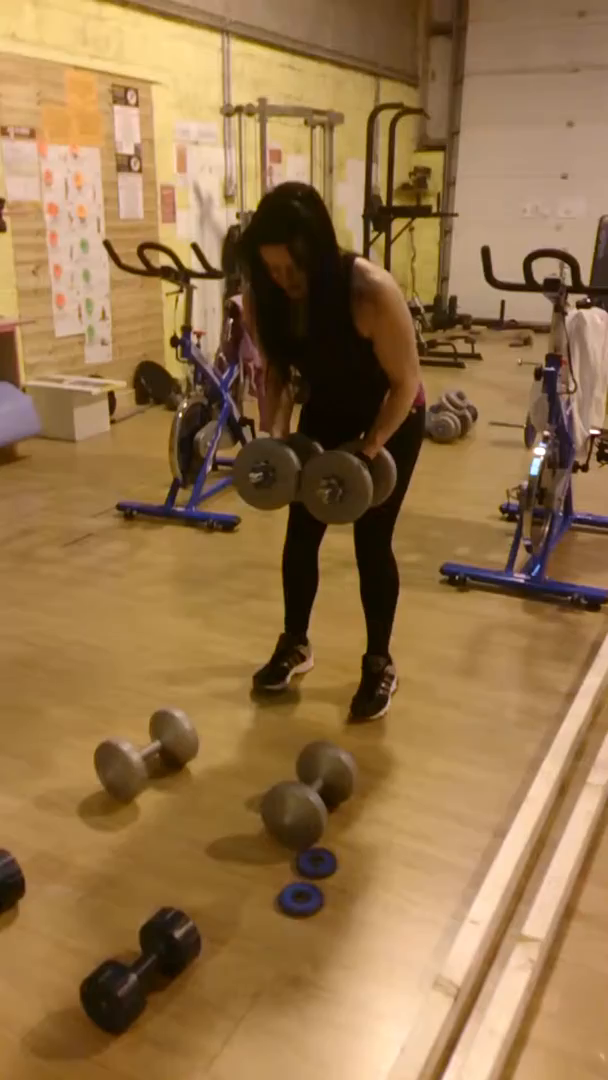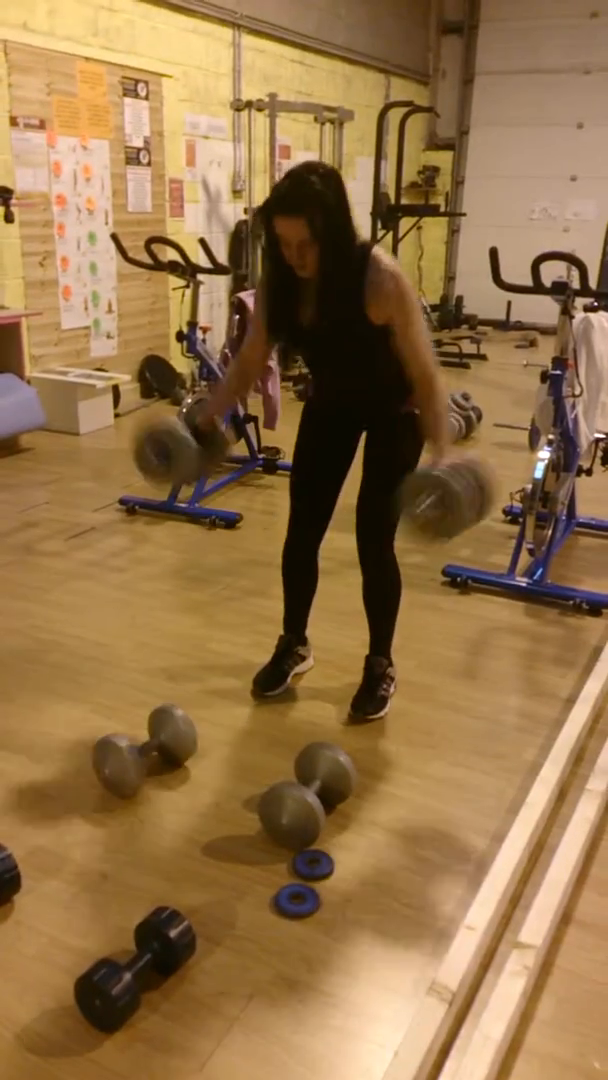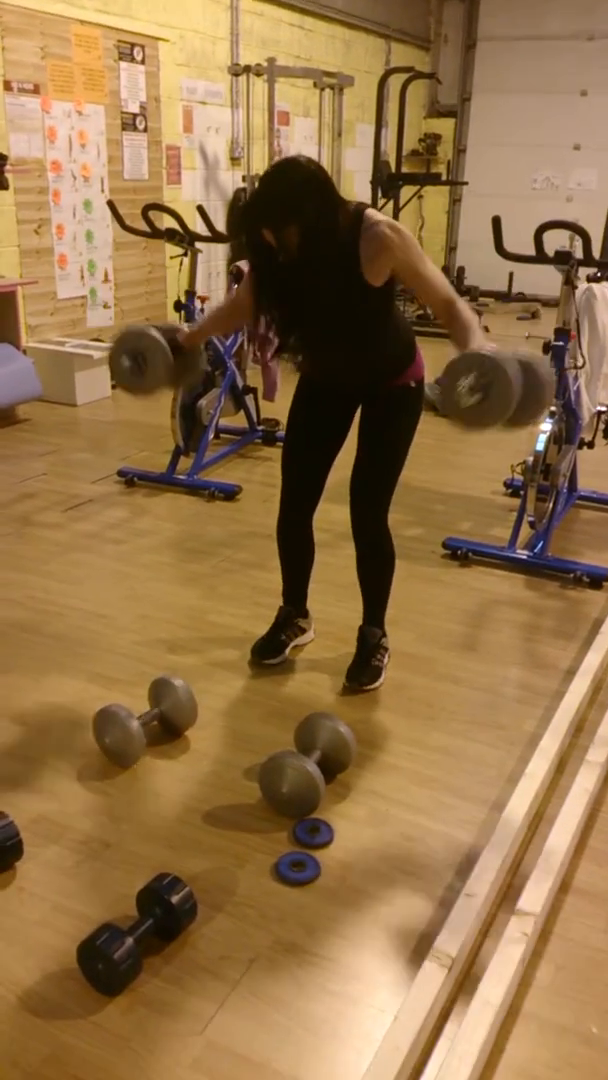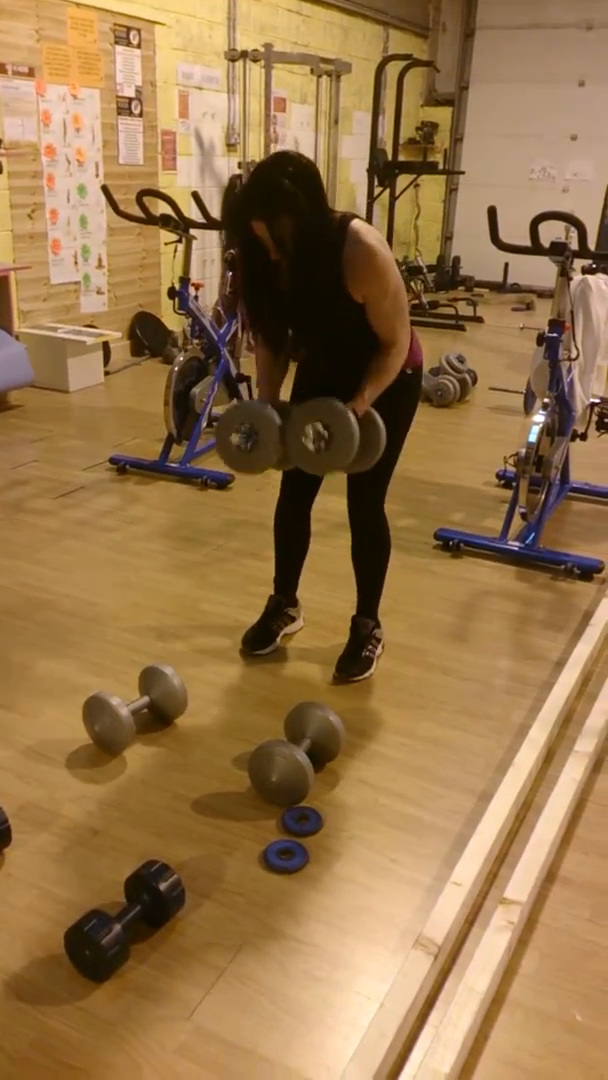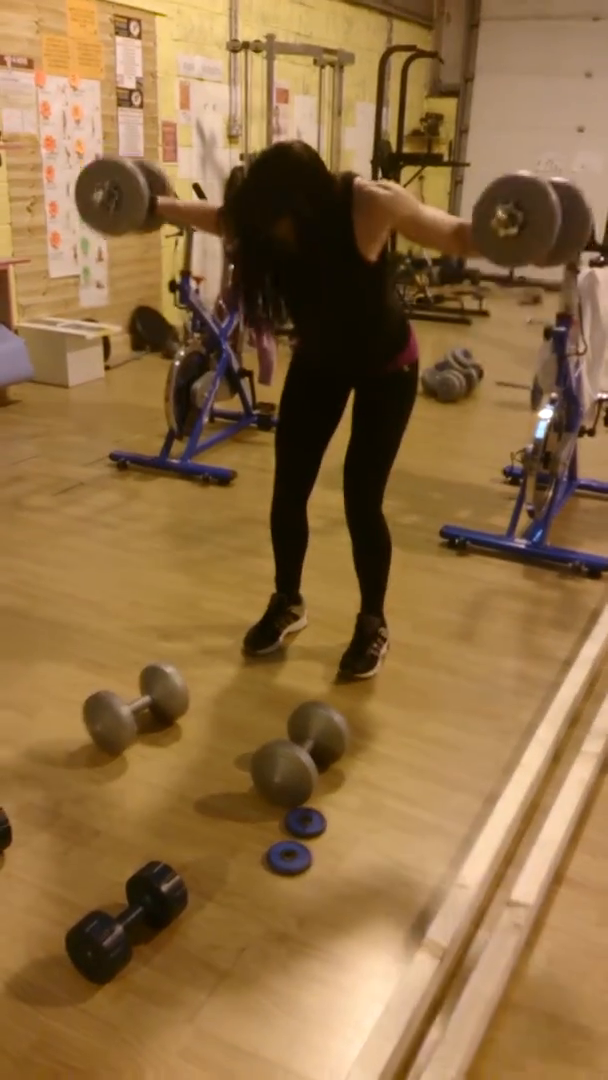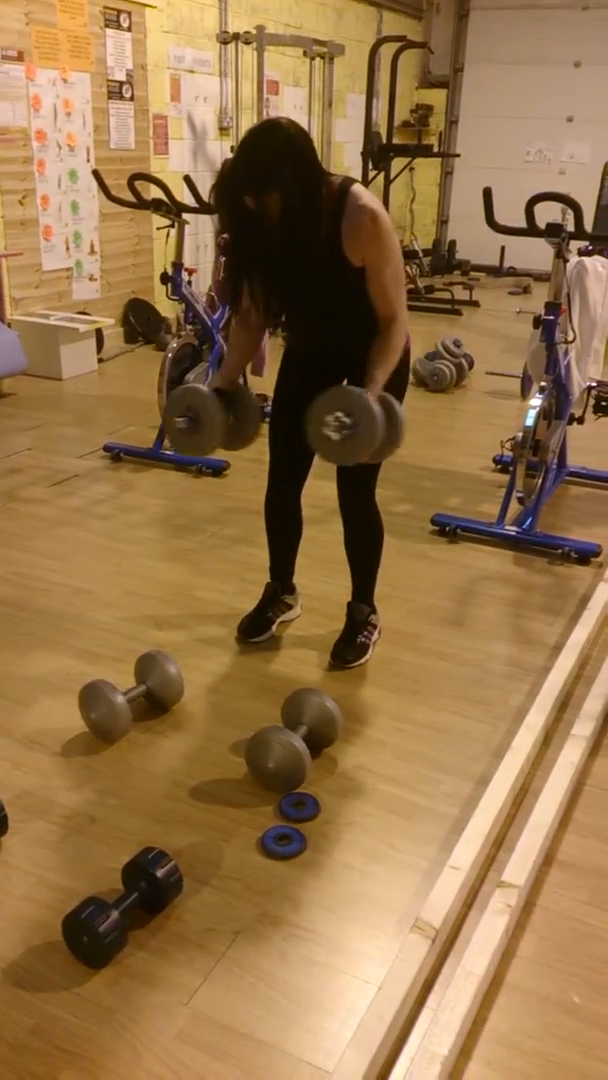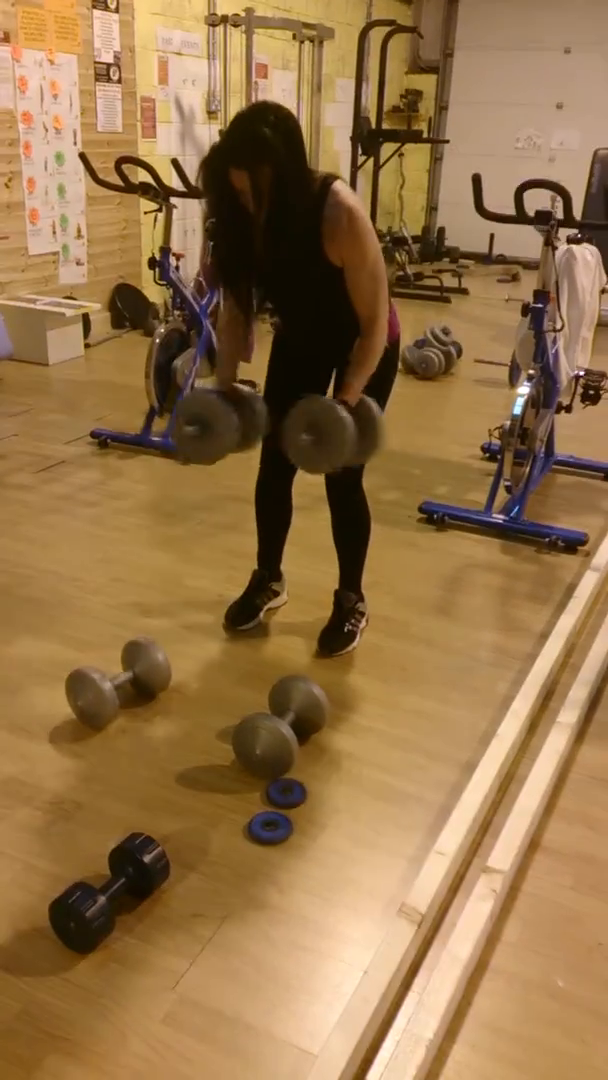
dt=0.7s
person 1, frame 1
left shoulder: (370, 291)
right shoulder: (260, 297)
left elbow: (406, 381)
right elbow: (276, 372)
left wrist: (368, 451)
right wrist: (274, 435)
left hip: (391, 418)
right hip: (324, 413)
left knee: (371, 541)
right knee: (301, 533)
left ankle: (380, 664)
right ankle: (294, 645)
person 1, frame 2
left shoulder: (381, 278)
right shoulder: (278, 280)
left elbow: (425, 371)
right elbow: (250, 359)
left wrist: (441, 453)
right wrist: (208, 415)
left hip: (394, 410)
right hip: (327, 408)
left knee: (373, 538)
right knee: (301, 531)
left ankle: (381, 664)
right ankle: (293, 645)
person 1, frame 3
left shoulder: (378, 238)
right shoulder: (279, 248)
left elbow: (447, 304)
right elbow: (246, 303)
left wrist: (479, 352)
right wrist: (188, 337)
left hip: (390, 384)
right hip: (323, 379)
left knee: (367, 513)
right knee: (294, 504)
left ankle: (375, 636)
right ankle: (294, 616)
person 1, frame 4
left shoulder: (363, 252)
right shoulder: (265, 255)
left elbow: (396, 343)
right elbow: (269, 336)
left wrist: (354, 411)
right wrist: (266, 408)
left hip: (387, 376)
right hip: (321, 368)
left knee: (364, 500)
right knee: (294, 491)
left ankle: (368, 626)
right ankle: (284, 604)
person 1, frame 5
left shoulder: (369, 204)
right shoulder: (269, 215)
left elbow: (453, 234)
right elbow: (221, 219)
right wrist: (159, 207)
left hip: (385, 365)
right hip: (316, 359)
left knee: (361, 500)
right knee: (289, 489)
left ankle: (373, 624)
right ankle: (286, 603)
person 1, frame 6
left shoulder: (362, 217)
right shoulder: (260, 221)
left elbow: (393, 319)
right elbow: (252, 312)
left wrist: (370, 395)
right wrist: (225, 381)
left hip: (370, 358)
right hip: (307, 355)
left knee: (354, 490)
right knee: (282, 480)
left ankle: (363, 611)
right ankle: (280, 592)
person 1, frame 7
left shoulder: (339, 213)
right shoulder: (243, 214)
left elbow: (373, 318)
right elbow: (237, 303)
left wrist: (347, 402)
right wrist: (224, 384)
left hip: (359, 347)
right hip: (297, 341)
left knee: (341, 476)
right knee: (273, 465)
left ankle: (351, 601)
right ankle: (267, 580)
